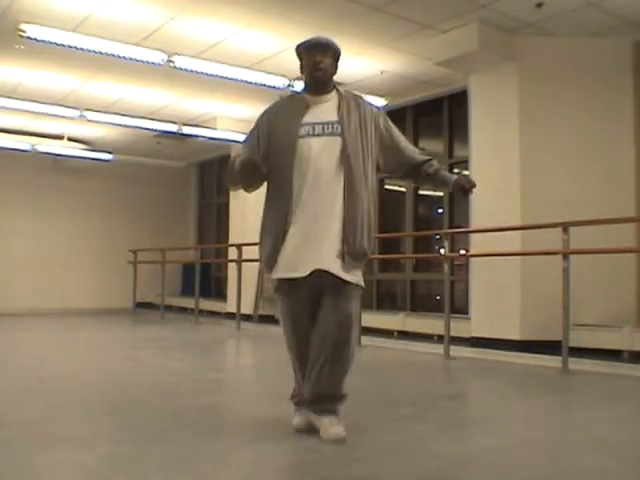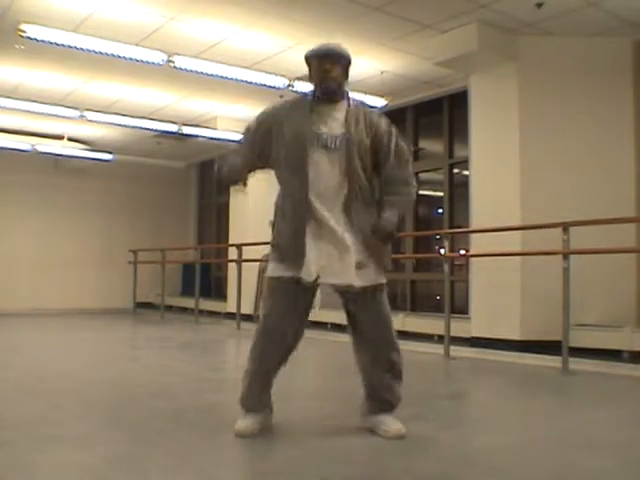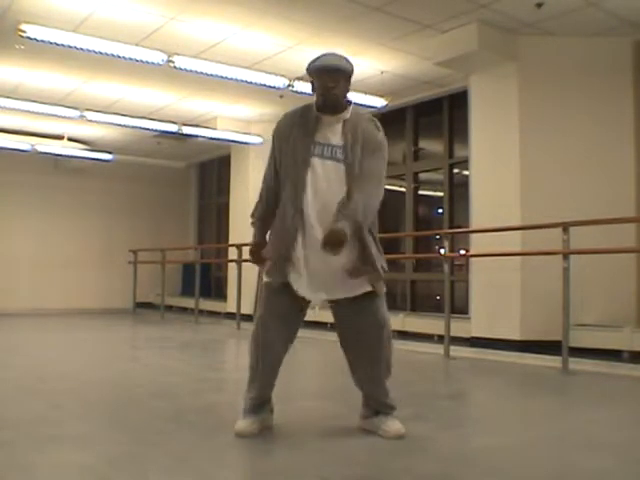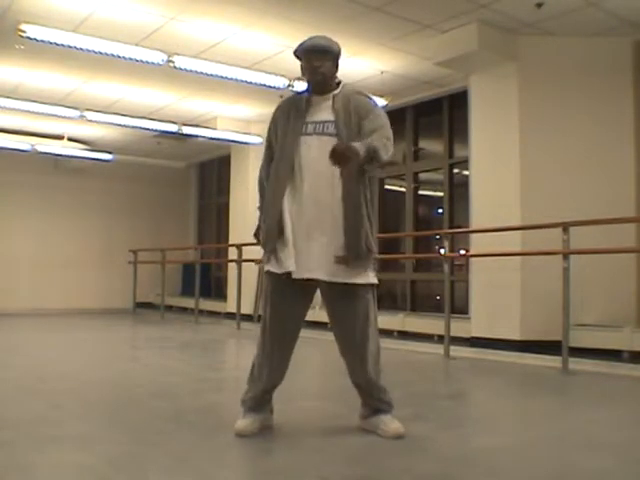
dt=0.3s
person 1, frame 1
left shoulder: (360, 112)
right shoulder: (277, 115)
left elbow: (402, 154)
right elbow: (247, 170)
left wrist: (443, 175)
right wrist: (241, 167)
left hip: (344, 236)
right hip: (294, 238)
left knee: (339, 321)
right knee: (299, 325)
left ankle: (324, 404)
right ankle: (307, 401)
person 1, frame 2
left shoulder: (371, 123)
right shoulder: (283, 116)
left elbow: (399, 172)
right elbow: (246, 150)
left wrist: (391, 214)
right wrist: (234, 168)
left hip: (354, 242)
right hip: (298, 239)
left knee: (376, 326)
right knee: (277, 324)
left ankle: (380, 408)
right ankle: (255, 406)
person 1, frame 3
left shoulder: (368, 130)
right shoulder: (290, 125)
left elbow: (370, 187)
right elbow: (273, 185)
left wrist: (347, 225)
right wrist: (260, 233)
left hip: (349, 254)
right hip: (292, 250)
left knee: (371, 331)
right knee: (270, 330)
left ankle: (377, 410)
right ankle: (257, 407)
person 1, frame 4
left shoulder: (360, 106)
right shoulder: (285, 112)
left elbow: (382, 140)
right elbow: (269, 170)
left wrist: (358, 150)
right wrist: (264, 216)
left hip: (344, 240)
right hip: (290, 238)
left knee: (358, 329)
right knee: (276, 327)
left ankle: (375, 408)
right ankle: (257, 406)
